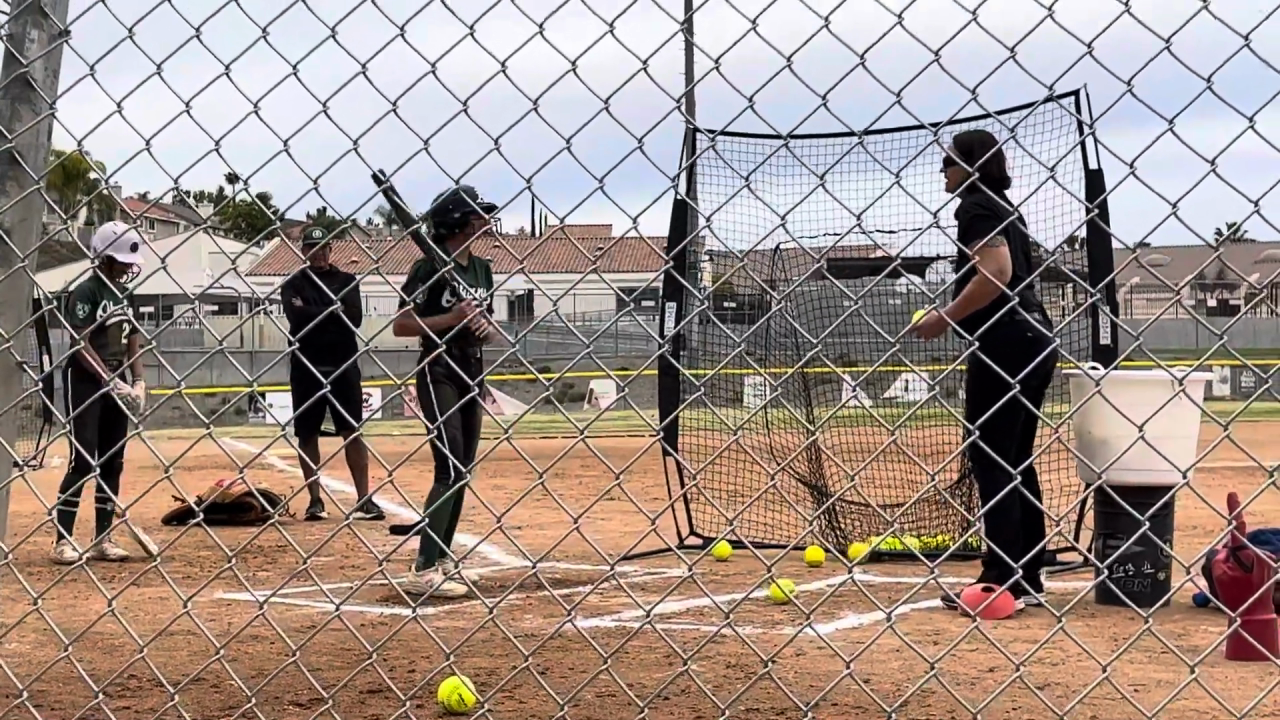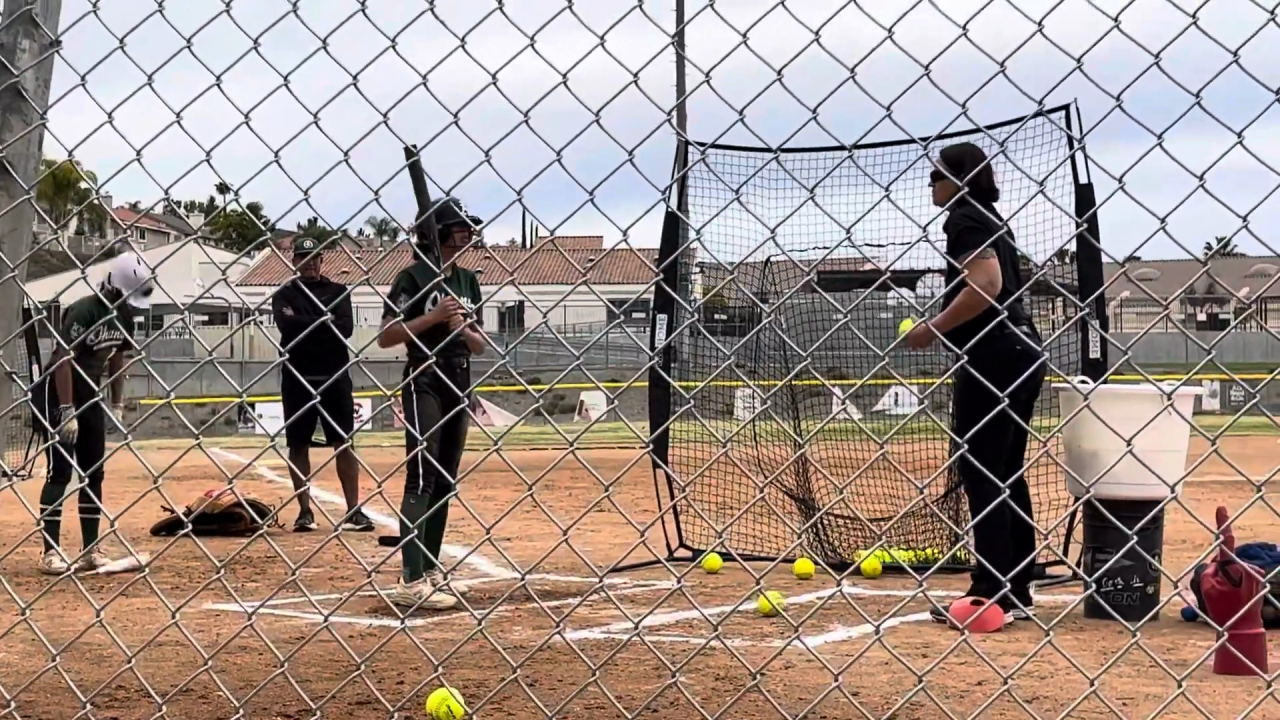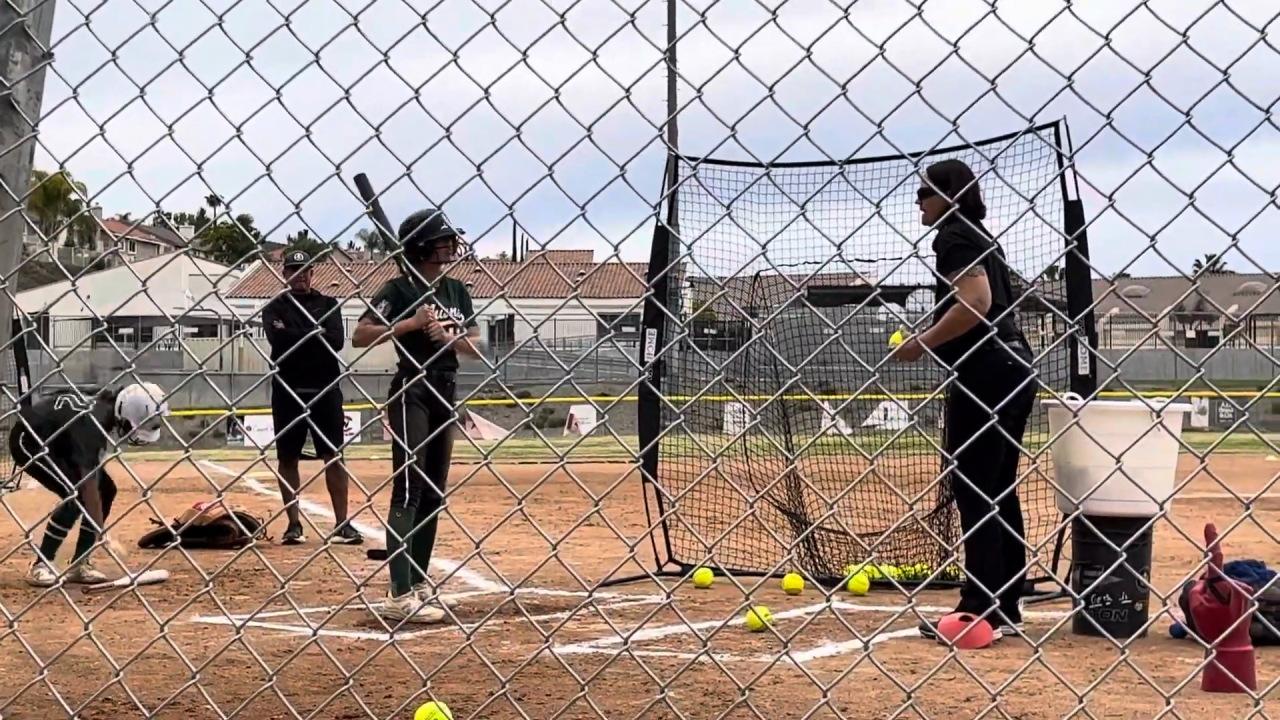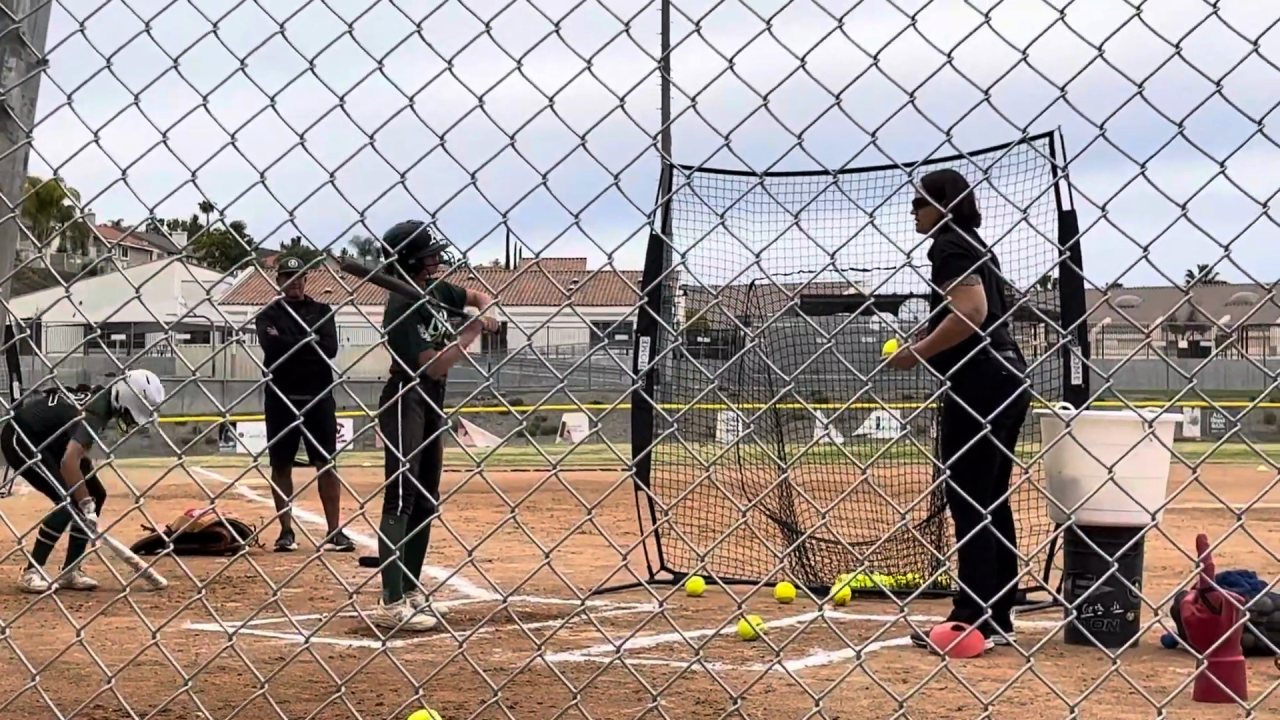
dt=0.4s
person 1, frame 1
left shoulder: (976, 206)
right shoulder: (1003, 207)
left elbow: (997, 273)
left wrist: (945, 317)
left hip: (1003, 342)
right hip: (1031, 338)
left knee: (989, 459)
right knee: (1015, 460)
left ankle: (1002, 582)
right ankle: (1026, 578)
person 1, frame 2
left shoulder: (966, 218)
right shoulder: (991, 219)
left elbow: (987, 286)
left wrist: (933, 328)
left hip: (992, 355)
right hip: (1019, 351)
left knee: (979, 472)
right knee: (1006, 474)
left ankle: (991, 595)
right ankle: (1015, 591)
person 1, frame 3
left shoulder: (954, 236)
right shoulder: (980, 236)
left elbow: (976, 303)
left wrist: (922, 342)
left hip: (984, 371)
right hip: (1011, 367)
left knee: (972, 490)
right knee: (998, 491)
left ankle: (980, 612)
right ankle: (1004, 609)
person 1, frame 4
left shoulder: (950, 244)
right shoulder: (975, 245)
left elbow: (972, 312)
left wrist: (917, 351)
right wrist: (927, 345)
left hip: (978, 381)
right hip: (1004, 377)
left knee: (966, 499)
right knee: (990, 500)
left ankle: (972, 621)
right ankle: (996, 617)
person 2, frame 1
left shoulder: (482, 268)
right shoulder: (429, 267)
right elbow: (401, 325)
left wrist: (485, 327)
right wrist: (450, 319)
left hip: (471, 373)
right hip: (439, 374)
left knee: (462, 472)
right knee: (450, 470)
left ankle: (442, 560)
right ankle: (423, 570)
person 2, frame 2
left shoulder: (468, 280)
right shoulder: (413, 277)
left elbow: (480, 345)
right elbow: (385, 337)
left wrist: (465, 329)
right wrist: (434, 316)
left hip: (459, 383)
right hip: (423, 383)
left knee: (445, 482)
right knee: (421, 481)
left ankle: (430, 570)
right ankle: (410, 582)
person 2, frame 3
left shoulder: (456, 290)
right shoulder: (400, 288)
left elbow: (476, 347)
right elbow: (360, 336)
left wrist: (447, 336)
right wrist: (410, 323)
left hip: (445, 395)
right hip: (412, 394)
left knee: (433, 494)
right knee: (408, 492)
left ankle: (419, 583)
right ankle: (399, 595)
person 2, frame 4
left shoulder: (437, 290)
right shoulder: (402, 306)
left elbow: (481, 298)
right elbow: (437, 366)
left wrist: (485, 314)
right wrist: (471, 332)
left hip: (431, 404)
right hip: (405, 404)
left knee: (427, 501)
right knee: (401, 499)
left ankle: (411, 590)
right ankle: (392, 603)
person 3, frame 1
left shoulder: (347, 281)
right shoulder: (293, 284)
left elbow: (354, 318)
right elbow: (297, 316)
left wrist: (315, 317)
right wrist: (334, 312)
left hip: (343, 366)
right hip: (307, 368)
left knee: (353, 432)
right knee: (307, 435)
left ankle: (364, 499)
right ankle: (315, 500)
person 3, frame 2
left shoulder: (338, 291)
right shoulder: (284, 294)
left elbow: (345, 328)
right elbow: (288, 326)
left wrist: (306, 325)
right wrist: (325, 322)
left hip: (334, 376)
right hip: (298, 378)
left knee: (344, 443)
right knee: (298, 445)
left ankle: (353, 511)
right ankle: (305, 511)
person 3, frame 3
left shoulder: (328, 304)
right shoulder: (275, 307)
left elbow: (337, 341)
right elbow: (277, 338)
left wrist: (296, 338)
right wrist: (316, 334)
left hip: (325, 389)
right hip: (288, 391)
left knee: (334, 457)
right knee: (287, 458)
left ankle: (342, 524)
right ankle: (294, 524)
person 3, frame 4
left shoulder: (322, 311)
right shoulder: (269, 314)
left elbow: (329, 349)
right elbow: (271, 345)
left wrist: (290, 345)
right wrist: (309, 341)
left hip: (318, 397)
right hip: (281, 398)
left knee: (326, 464)
right knee: (280, 465)
left ankle: (334, 532)
right ankle: (286, 531)
person 4, frame 1
left shoulder: (125, 294)
right shoulder: (84, 292)
left elbow: (132, 342)
right elbow: (80, 346)
left wrist: (138, 382)
right wrist: (112, 381)
left hip: (114, 386)
right hip: (84, 383)
left knee: (112, 464)
right knee: (83, 462)
left ankle: (102, 540)
right ankle: (62, 540)
person 4, frame 2
left shoulder: (124, 316)
right shoulder: (83, 311)
right elbow: (62, 362)
left wrist: (117, 404)
right wrist: (66, 412)
left hip: (90, 397)
right hip: (57, 395)
left knee: (93, 473)
right knee: (60, 471)
left ankle: (91, 550)
right ankle: (50, 552)
person 4, frame 3
left shoulder: (111, 406)
right shoulder: (93, 419)
right elbow: (90, 485)
right wrist: (103, 535)
left hip: (55, 440)
right hip: (28, 441)
left knee: (106, 489)
right knee: (76, 492)
left ankle: (80, 563)
right ankle: (40, 565)
person 4, frame 4
left shoulder: (104, 398)
right shoulder: (94, 411)
right elbow: (68, 463)
right wrist: (86, 506)
left hip: (48, 438)
right hip: (19, 439)
left knee: (96, 495)
right knee: (68, 498)
left ankle: (71, 570)
right ankle: (32, 571)
